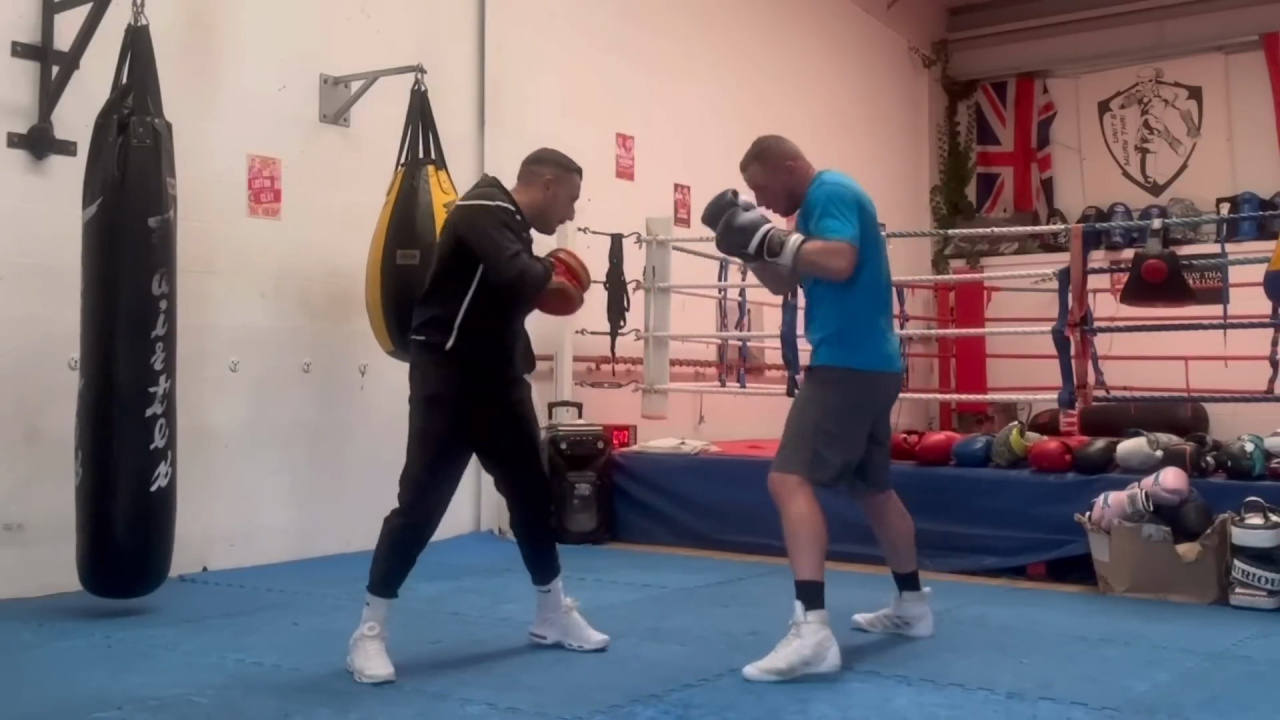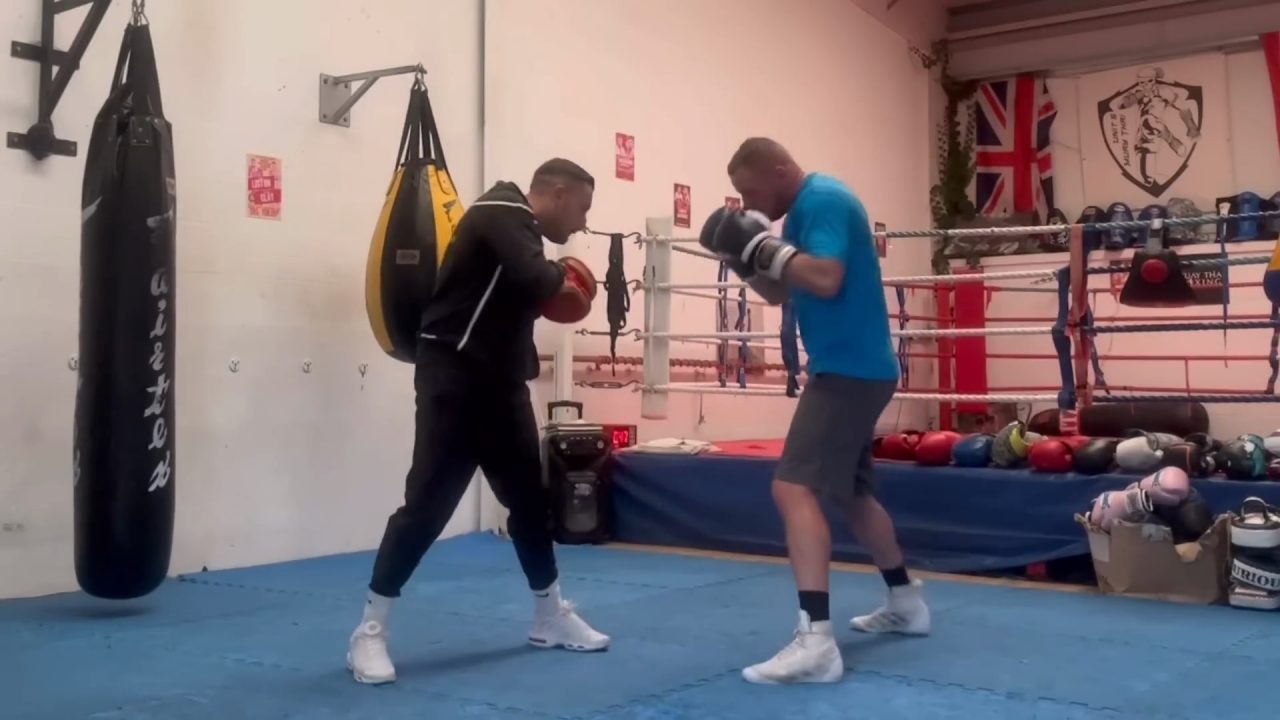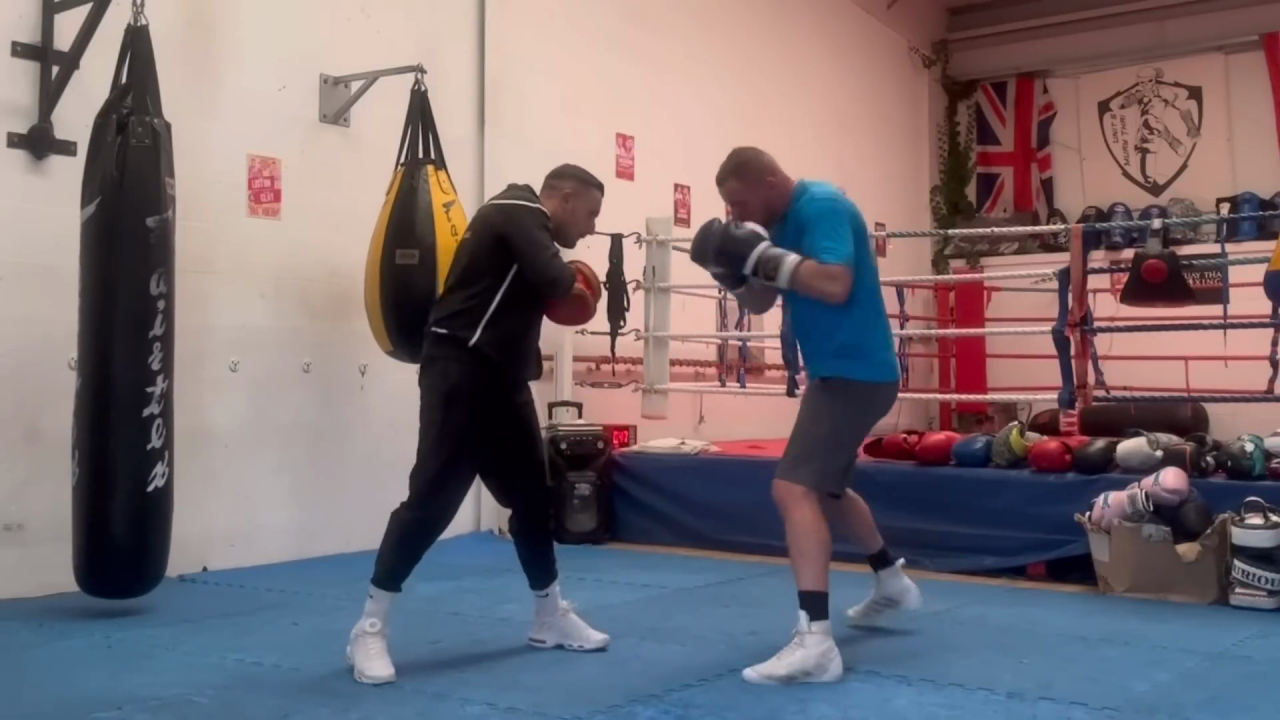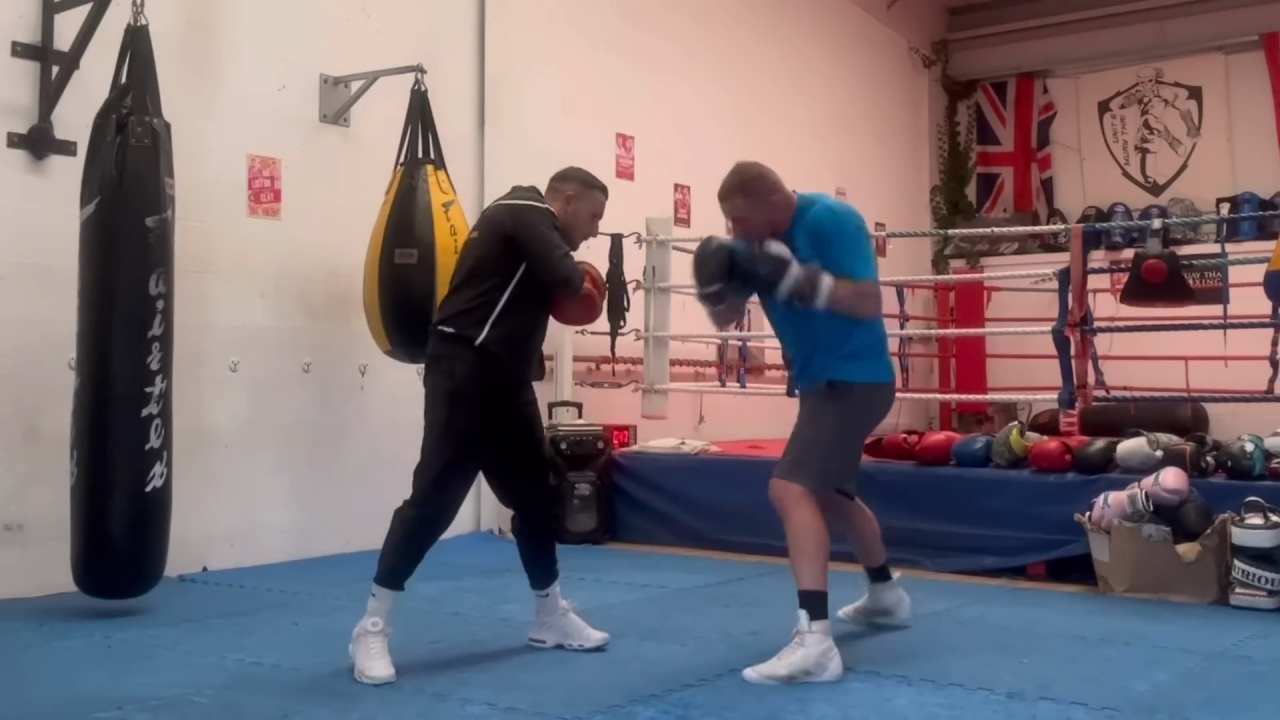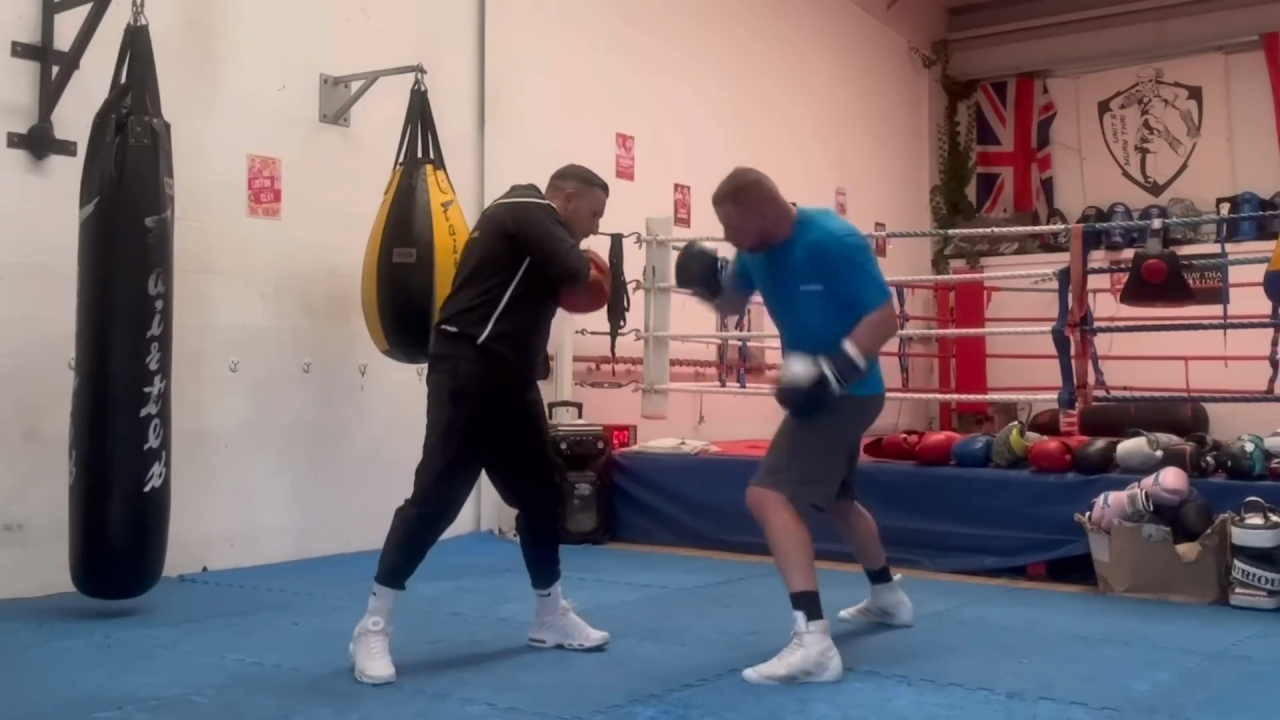
dt=0.1s
person 1, frame 1
left shoulder: (834, 193)
right shoulder: (816, 203)
left elbow: (838, 264)
right elbow: (786, 283)
left wrist: (770, 235)
right wrist: (749, 244)
left hip: (851, 363)
right hip: (868, 364)
left knee: (790, 480)
right knee: (873, 488)
left ankle: (812, 632)
right ankle: (912, 604)
person 1, frame 2
left shoulder: (823, 198)
right shoulder: (801, 211)
left elbow: (826, 279)
right elbow: (779, 293)
left wrist: (762, 245)
right wrist: (745, 253)
left hip: (848, 372)
right hip: (859, 370)
left knee: (793, 489)
right knee: (851, 493)
left ankle: (816, 641)
right ankle: (906, 600)
person 1, frame 3
left shoulder: (824, 206)
right shoulder: (767, 226)
left elbow: (836, 288)
right elbow: (756, 303)
left wrist: (766, 258)
right wrist: (727, 264)
left hip: (858, 374)
right hip: (833, 374)
left knee: (794, 488)
right knee: (827, 485)
left ankle: (815, 641)
right ankle: (890, 579)
person 1, frame 4
left shoulder: (834, 220)
right shoulder: (761, 241)
left elbow: (868, 304)
right elbow: (724, 317)
left wrist: (796, 279)
right wrist: (715, 281)
left hip: (855, 378)
right hip: (822, 381)
left knee: (791, 490)
right knee: (833, 489)
left ankle: (814, 641)
right ankle: (885, 592)
person 1, frame 5
left shoulder: (830, 239)
right shoulder: (763, 252)
left elbow: (884, 317)
right elbow: (731, 301)
left wrist: (833, 369)
right wrist: (704, 276)
left hip: (841, 395)
right hip: (836, 394)
left knee: (768, 498)
right knee: (834, 496)
left ankle: (813, 642)
right ankle: (888, 596)
person 2, frame 1
left shoulder: (510, 223)
right shoulder: (483, 212)
right elbow: (513, 276)
left wrist: (542, 282)
right wrist: (549, 274)
left hip: (498, 377)
right hip: (449, 376)
left knee: (532, 492)
right knee: (422, 501)
left ankle: (553, 613)
right ankle: (369, 632)
person 2, frame 2
left shoulder: (518, 229)
right shoulder: (500, 215)
right elbow: (530, 277)
left wrist: (552, 287)
right wrist: (560, 279)
left hip: (501, 381)
right hip: (455, 377)
left knee: (530, 497)
right knee: (428, 502)
left ankle: (551, 617)
right ankle: (370, 631)
person 2, frame 3
left shoulder: (525, 229)
right shoulder: (518, 213)
right elbow: (549, 276)
left wrist: (564, 290)
right wrist: (572, 281)
left hip: (502, 379)
right hip: (460, 372)
left knee: (532, 496)
right knee: (433, 498)
left ankle: (551, 616)
right ankle: (370, 629)
person 2, frame 4
left shoulder: (529, 231)
right shoulder: (527, 213)
right elbow: (558, 275)
left wrist: (570, 292)
right wrist: (580, 280)
left hip: (506, 378)
right hip: (466, 372)
left knee: (535, 496)
right knee: (435, 496)
left ankle: (551, 616)
right ankle: (372, 628)
person 2, frame 5
left shoulder: (532, 234)
right shoulder: (527, 211)
right elbow: (569, 267)
left wrist: (567, 289)
right wrist: (585, 271)
left hip: (511, 378)
right hip: (468, 371)
left knee: (541, 495)
right knee: (437, 496)
left ankle: (552, 615)
right ankle: (373, 627)
